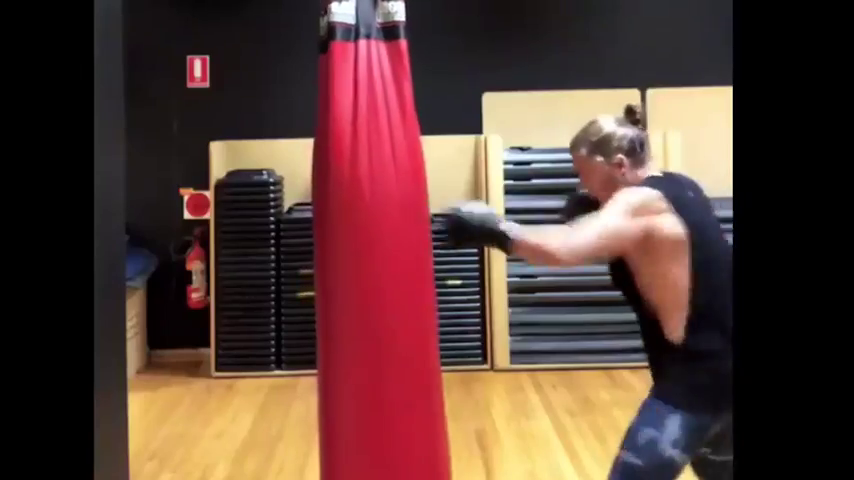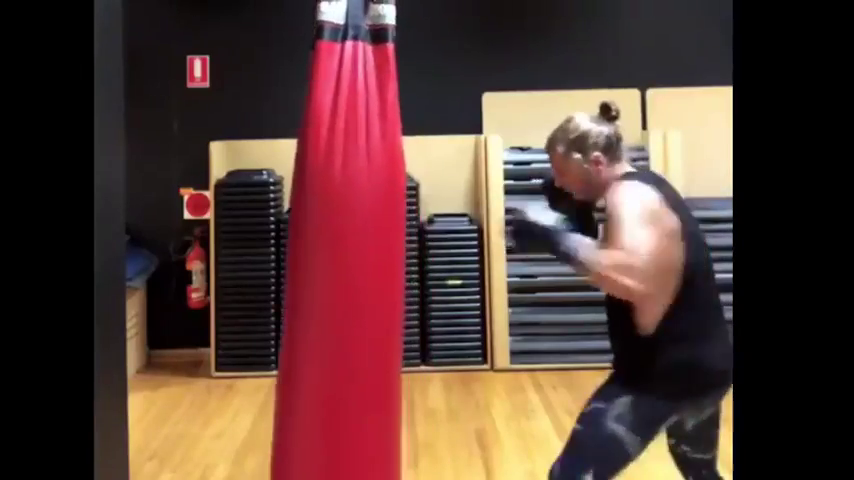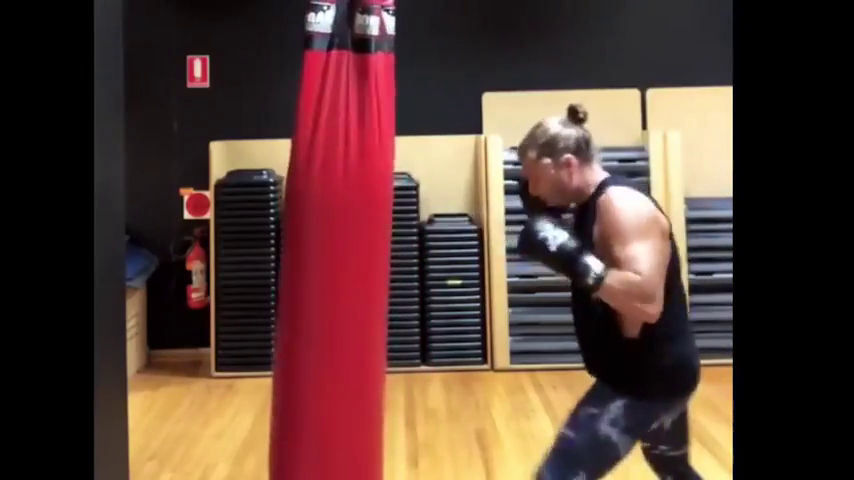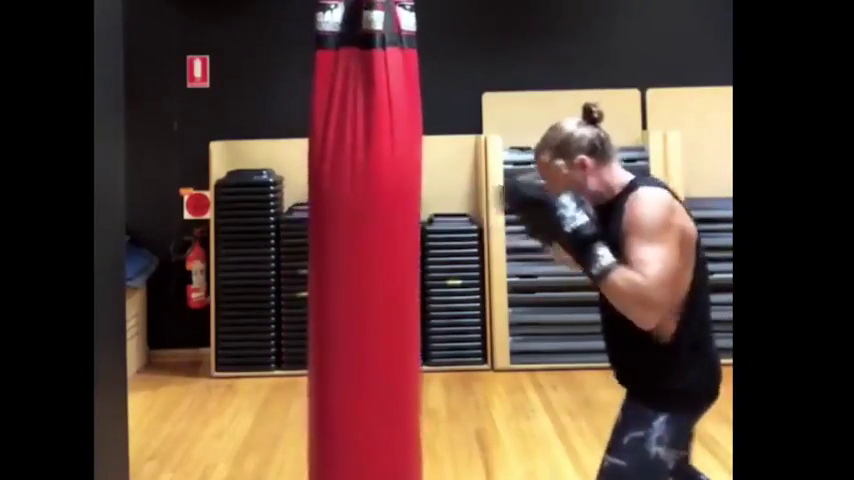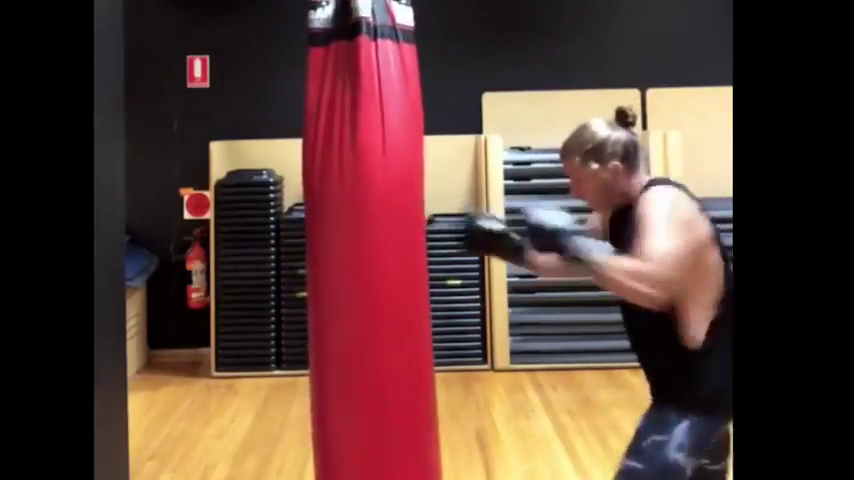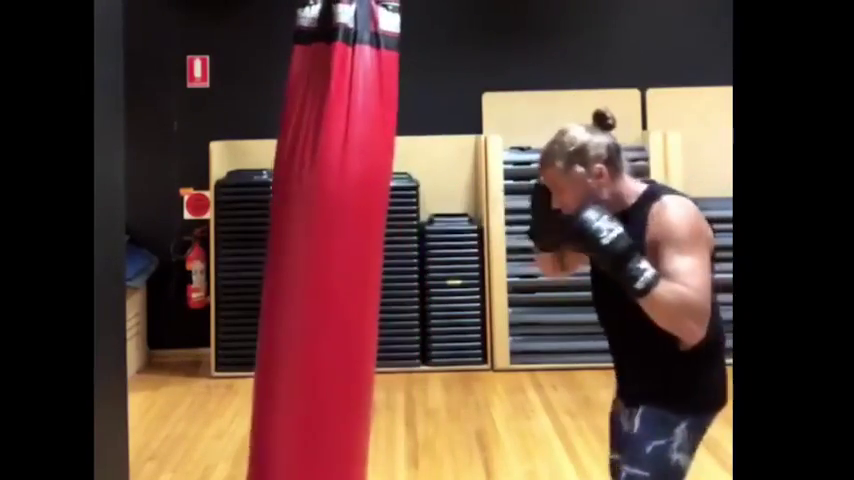
dt=0.7s
person 1, frame 1
left shoulder: (643, 203)
right shoulder: (677, 188)
left elbow: (562, 248)
left wrist: (492, 231)
left hip: (697, 378)
right hip: (710, 370)
person 1, frame 2
left shoulder: (631, 196)
right shoulder: (645, 190)
left elbow: (630, 279)
left wrist: (560, 238)
right wrist: (554, 230)
left hip: (661, 371)
person 1, frame 3
left shoulder: (620, 204)
right shoulder: (594, 204)
left elbow: (648, 300)
left wrist: (574, 258)
right wrist: (546, 221)
left hip: (640, 375)
right hip: (673, 367)
person 1, frame 4
left shoulder: (650, 205)
right shoulder: (613, 202)
left elbow: (648, 308)
right elbow: (576, 256)
left wrist: (587, 247)
right wrist: (550, 228)
left hip: (673, 380)
right hip: (670, 374)
person 1, frame 5
left shoulder: (663, 203)
right shoulder: (618, 212)
left elbow: (650, 286)
right elbow: (559, 262)
left wrist: (578, 246)
right wrist: (511, 245)
left hip: (702, 383)
right hip: (698, 378)
person 1, frame 6
left shoulder: (672, 216)
right shoulder: (603, 211)
left elbow: (690, 322)
right elbow: (554, 267)
left wrist: (626, 262)
right wrist: (547, 232)
left hip: (685, 388)
right hip: (639, 385)
